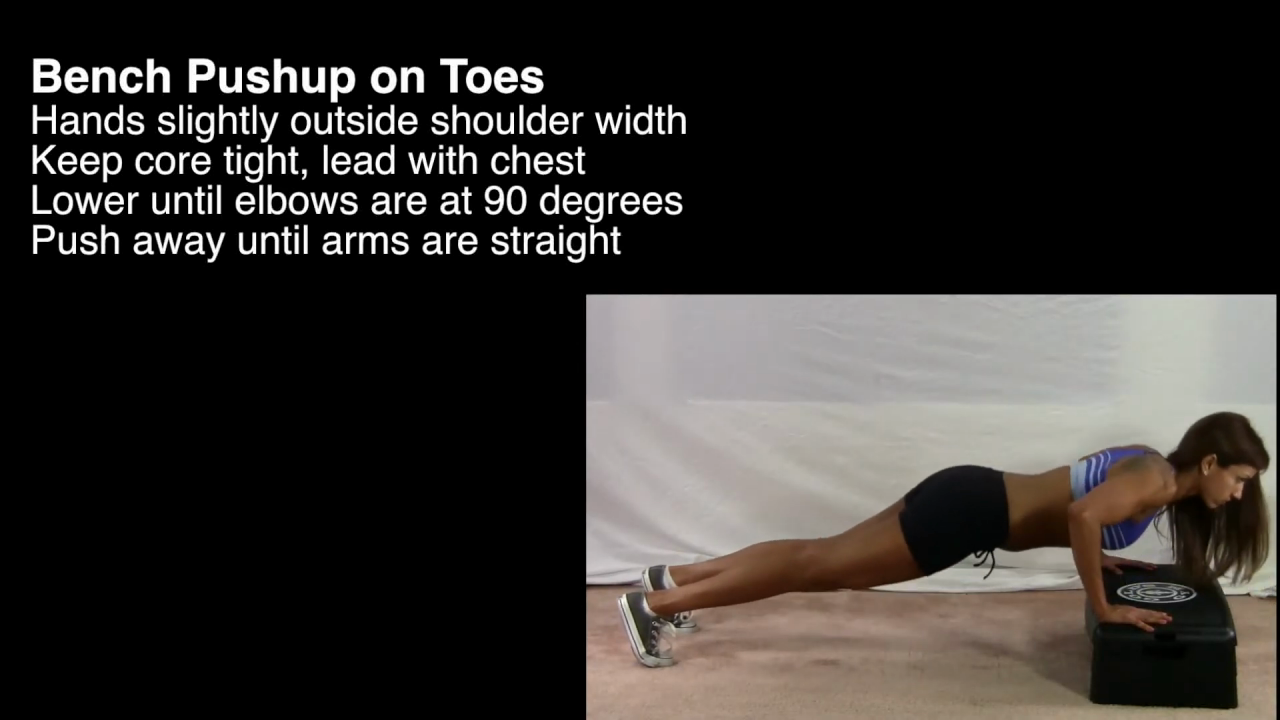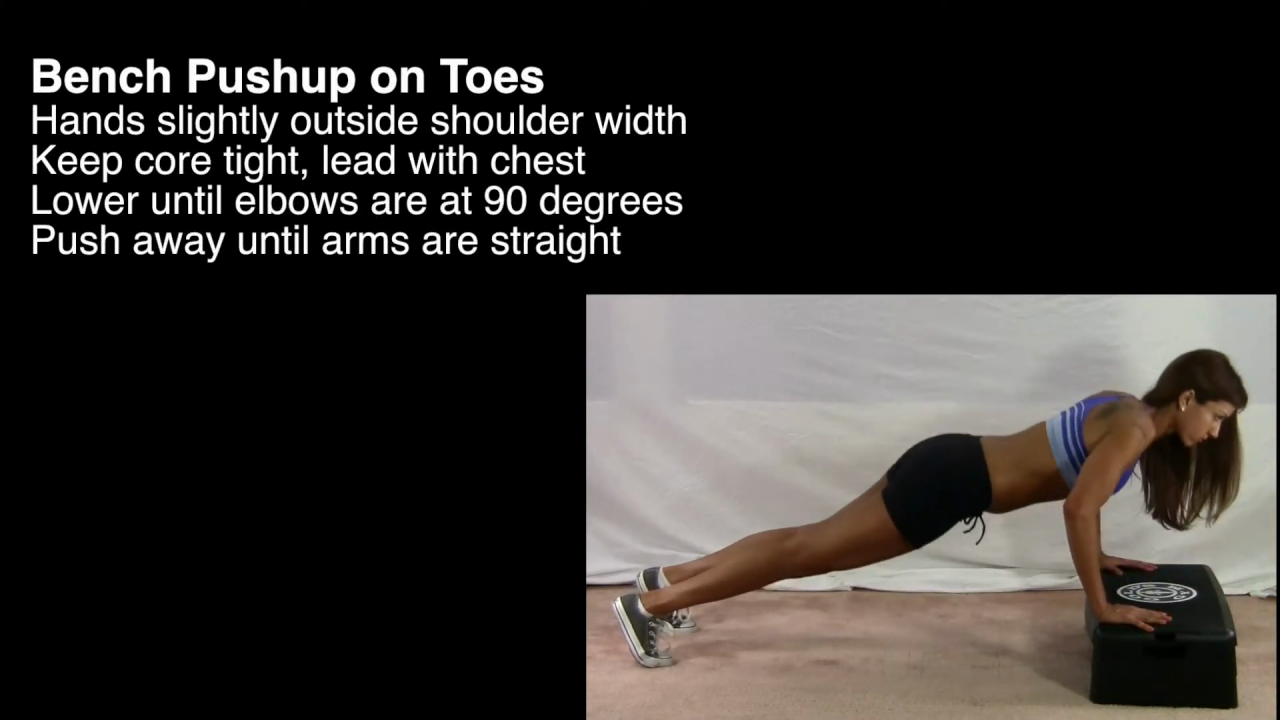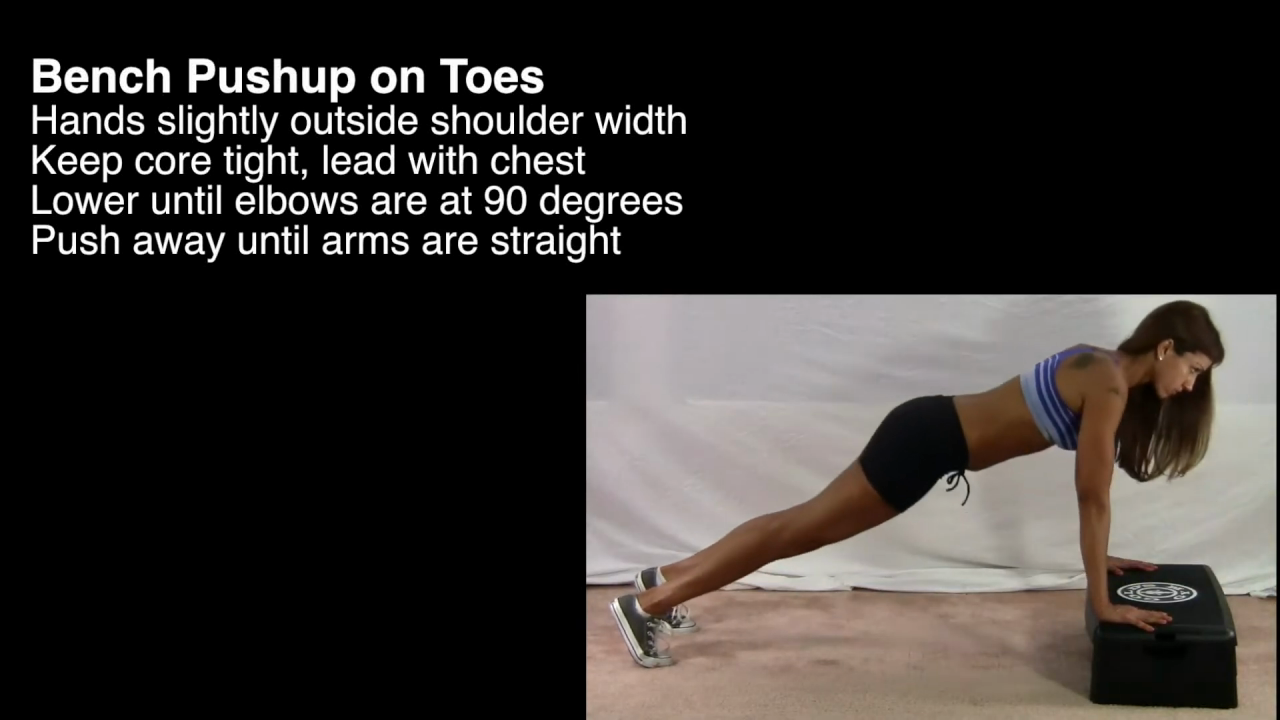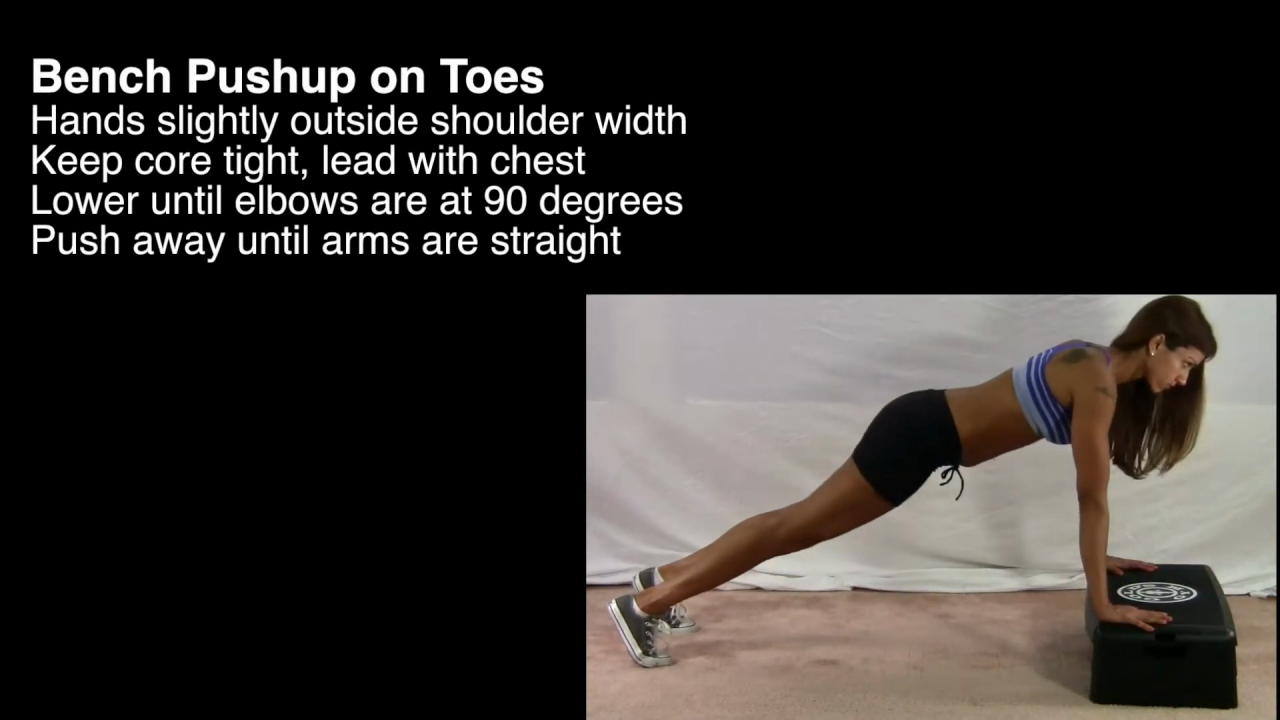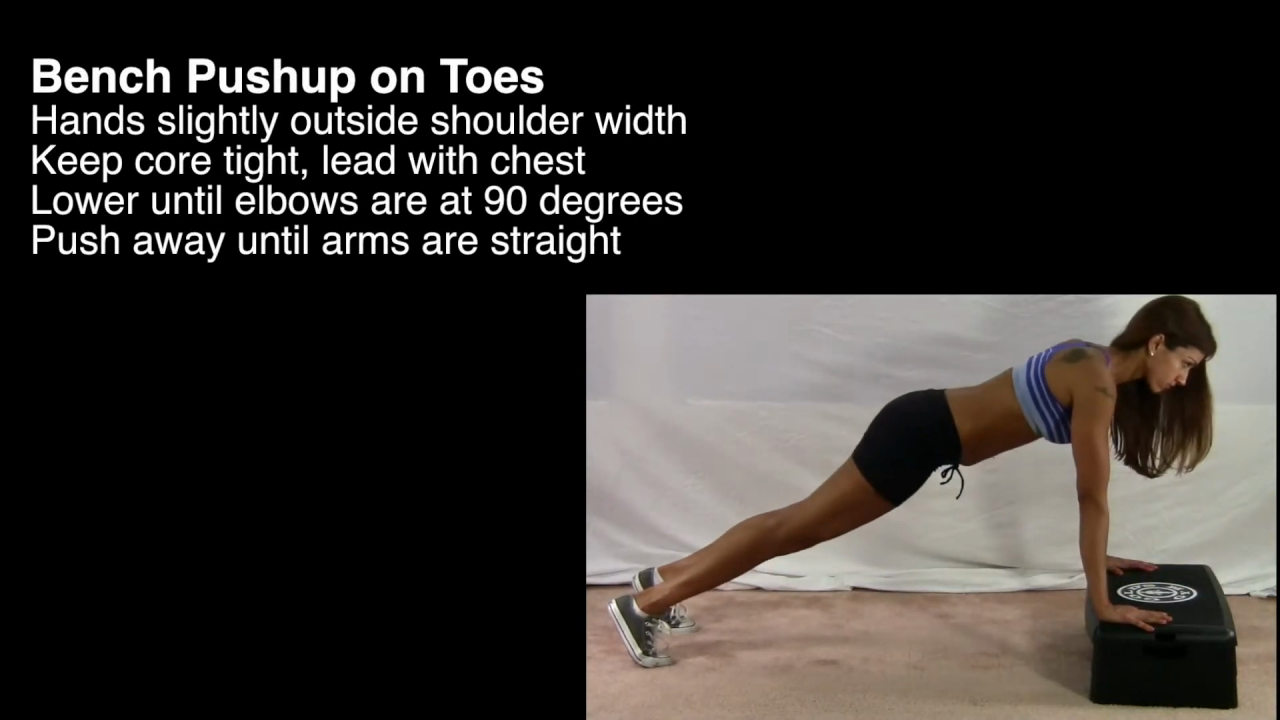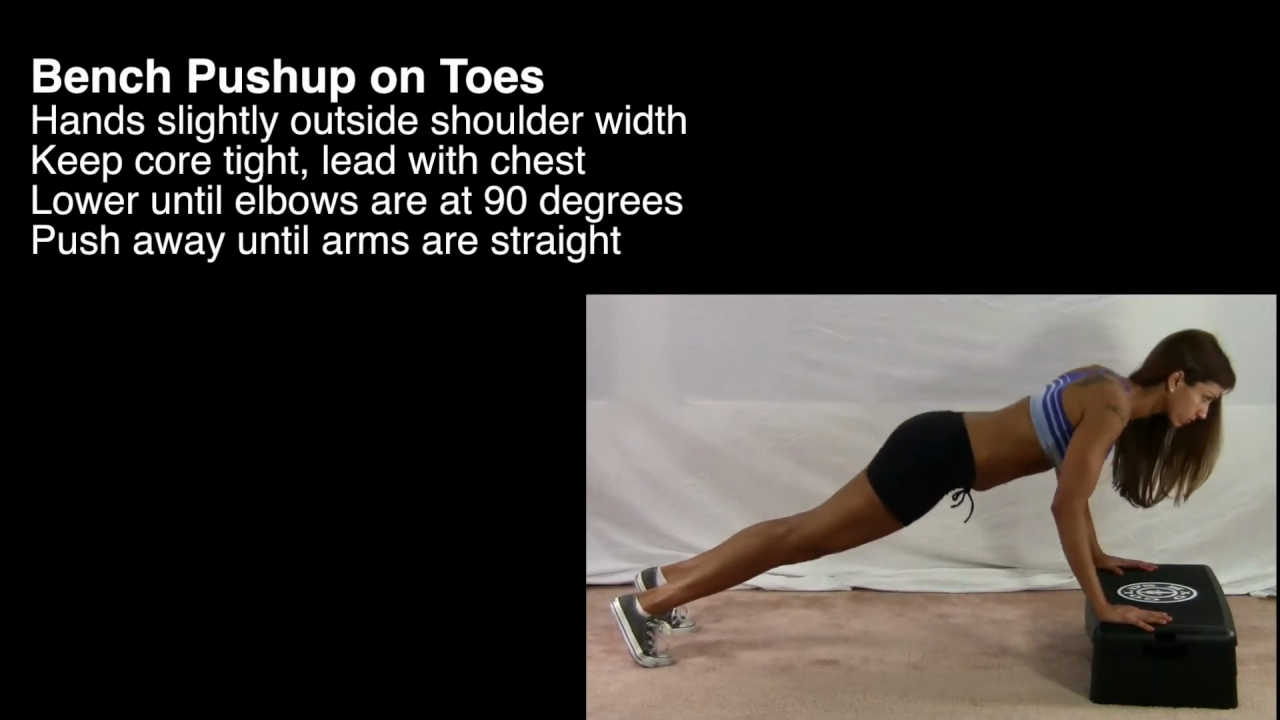
dt=0.3s
person 1, frame 1
left shoulder: (1152, 462)
right shoulder: (1157, 482)
right elbow: (1081, 518)
left wrist: (1102, 558)
right wrist: (1104, 609)
left hip: (968, 495)
right hip: (967, 513)
left knee: (820, 553)
right knee: (817, 567)
left ankle: (673, 578)
right ankle: (653, 604)
person 1, frame 2
left shoulder: (1129, 411)
right shoulder: (1134, 430)
left elbow: (1074, 487)
right elbow: (1078, 509)
left wrist: (1098, 557)
right wrist: (1102, 606)
left hip: (951, 465)
right hip: (952, 482)
left knee: (809, 539)
right knee: (805, 552)
left ankle: (667, 579)
right ankle: (651, 604)
person 1, frame 3
left shoulder: (1105, 368)
right shoulder: (1110, 385)
left elbow: (1090, 490)
right elbow: (1093, 498)
left wrist: (1099, 557)
right wrist: (1102, 603)
left hip: (932, 429)
right hip: (928, 441)
left knee: (800, 523)
right knee: (798, 532)
left ankle: (663, 580)
right ankle: (645, 604)
person 1, frame 4
left shoulder: (1099, 363)
right shoulder: (1099, 383)
left elbow: (1090, 489)
right elbow: (1093, 497)
left wrist: (1103, 558)
right wrist: (1102, 604)
left hip: (927, 422)
right hip: (921, 434)
left knee: (796, 522)
right knee: (794, 528)
left ankle: (661, 580)
right ankle: (644, 603)
person 1, frame 5
left shoulder: (1099, 364)
right shoulder: (1098, 384)
left elbow: (1088, 494)
right elbow: (1092, 498)
left wrist: (1098, 557)
right wrist: (1103, 603)
left hip: (927, 423)
right hip: (922, 434)
left knee: (797, 522)
right knee: (795, 530)
left ankle: (661, 581)
right ankle: (642, 605)
person 1, frame 6
left shoulder: (1116, 390)
right shoulder: (1112, 407)
left elbow: (1071, 489)
right elbow: (1066, 507)
left wrist: (1098, 558)
right wrist: (1102, 606)
left hip: (942, 443)
right hip: (936, 456)
left knee: (802, 531)
right knee: (800, 539)
left ankle: (664, 581)
right ankle: (646, 605)
